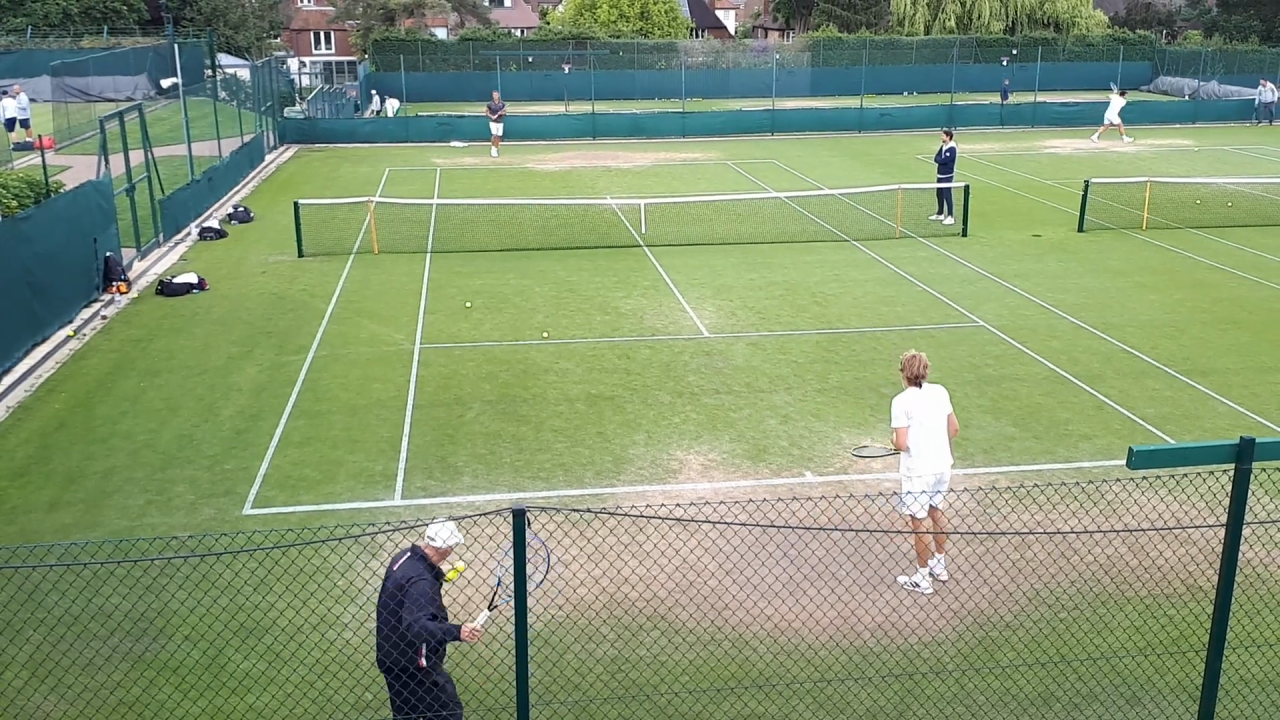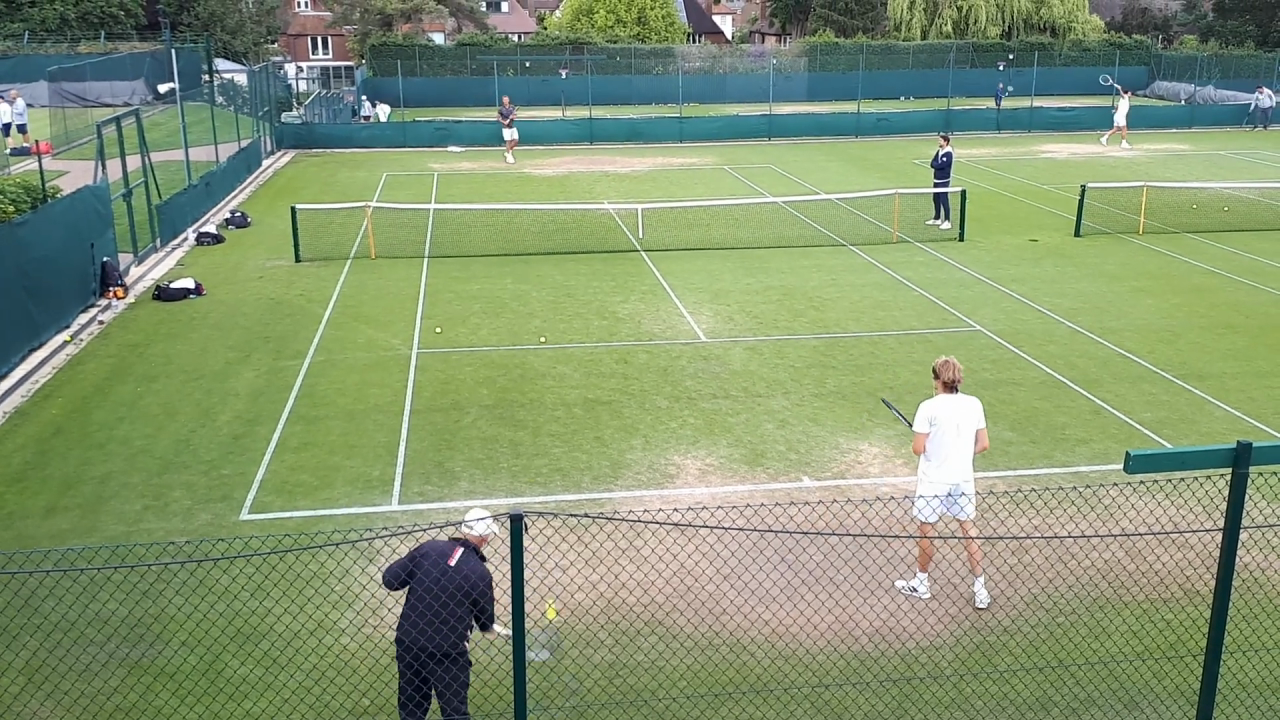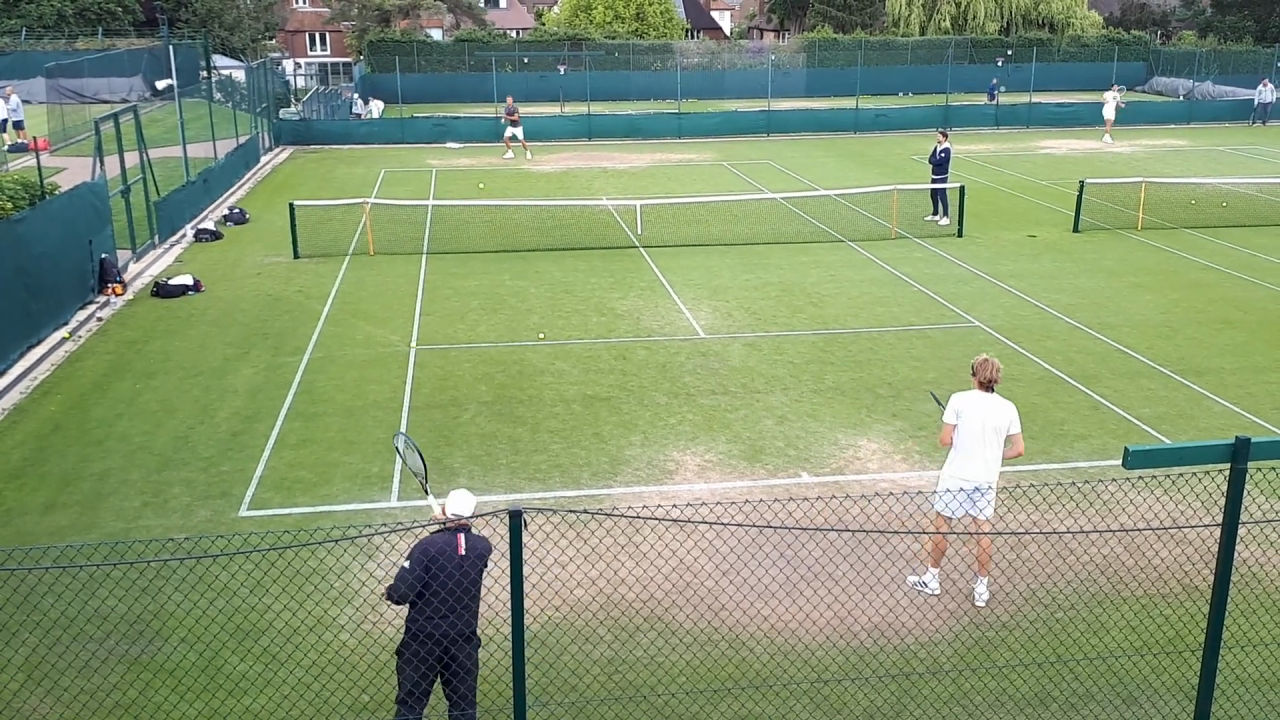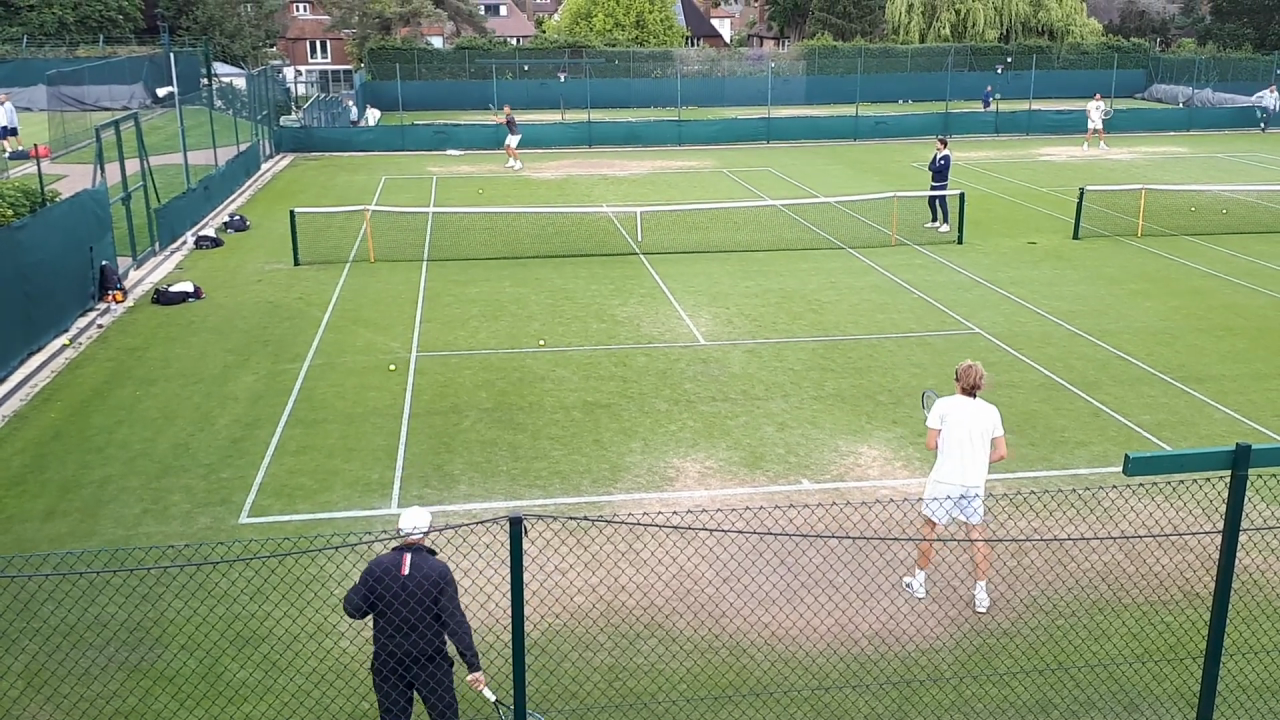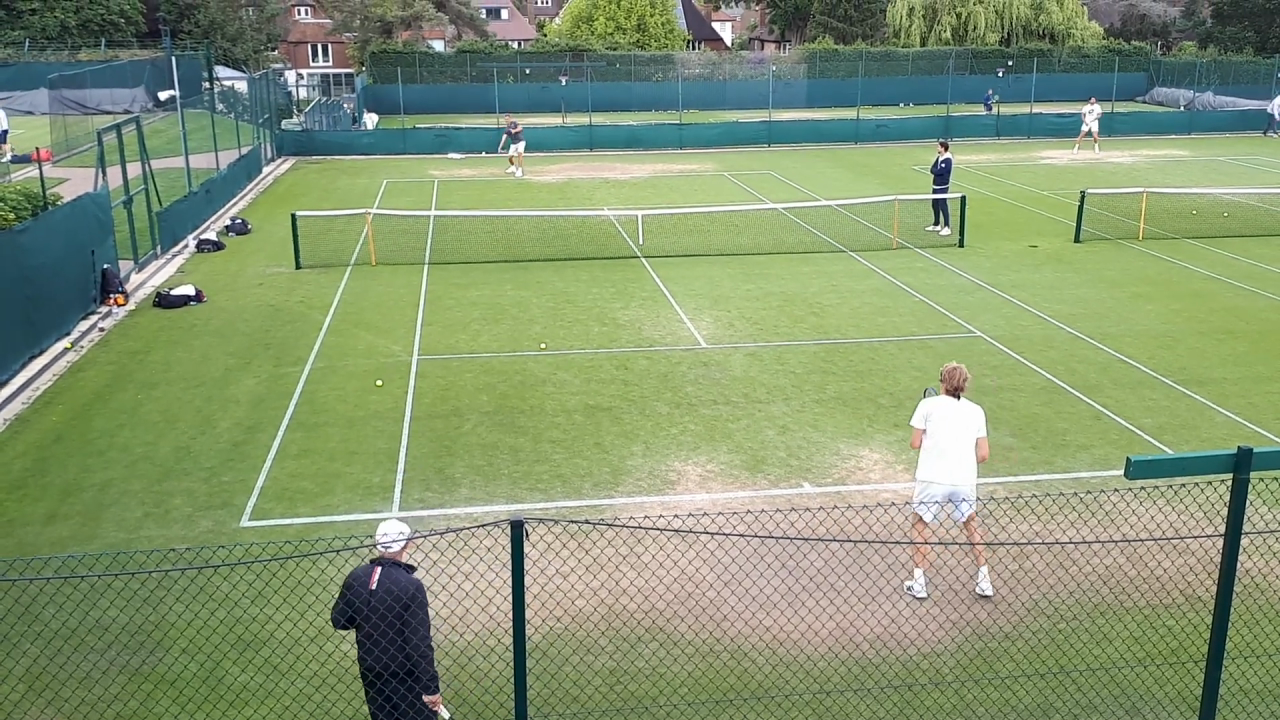
dt=0.5s
person 1, frame 1
left shoulder: (902, 401)
right shoulder: (940, 392)
left elbow: (902, 444)
right elbow: (954, 429)
left wrist: (895, 439)
left hip: (918, 472)
right hip: (942, 467)
left knee: (919, 524)
right knee: (936, 513)
left ankle: (923, 578)
right ankle: (939, 563)
person 1, frame 2
left shoulder: (929, 407)
right shoulder: (974, 404)
left elbow: (918, 449)
right elbow: (984, 444)
left wrist: (924, 443)
left hip: (934, 480)
right hip: (963, 479)
left knee: (927, 530)
right knee: (969, 530)
left ankle: (921, 584)
right ankle: (980, 589)
person 1, frame 3
left shoulder: (959, 400)
right shoulder: (1008, 408)
left elbow: (945, 440)
right elbow: (1018, 449)
left hip: (956, 476)
right hip: (986, 480)
left knee: (941, 525)
right knee: (983, 531)
left ankle: (932, 579)
right ankle: (981, 589)
person 1, frame 4
left shoulder: (943, 405)
right shoulder: (991, 411)
left elbow: (931, 444)
right elbow: (1001, 453)
left hip: (944, 481)
right hip: (974, 484)
left knee: (929, 529)
right knee: (977, 535)
left ankle: (919, 582)
right ankle: (981, 594)
person 1, frame 5
left shoulder: (928, 405)
right shoulder: (976, 411)
left elbow: (915, 444)
right elbow: (983, 454)
left hip: (933, 480)
right hip: (964, 481)
left knee: (920, 524)
right knee: (970, 525)
left ankle: (919, 582)
right ankle: (983, 579)
person 2, frame 1
left shoulder: (405, 557)
right shoulder: (422, 581)
right elbow: (417, 627)
right wrist: (457, 632)
left hip: (391, 658)
right hip: (416, 666)
person 2, frame 2
left shoulder: (428, 549)
right shoulder: (478, 574)
left elbow: (390, 579)
right elbow: (485, 617)
right wrist: (490, 628)
left hip: (407, 644)
right hip: (447, 653)
person 2, frame 3
left shoulder: (427, 546)
right shoulder: (482, 546)
left elbow: (401, 595)
left wrist: (389, 593)
left hip: (421, 640)
right hip: (462, 640)
person 2, frame 4
left shoulder: (378, 566)
right shoulder: (438, 569)
left elbow: (352, 608)
right elbow: (454, 621)
right wrist: (473, 664)
left hip: (388, 662)
right hip: (431, 661)
person 2, frame 5
left shoulder: (355, 578)
right shoulder: (410, 586)
left elbow: (339, 621)
right elbow: (419, 644)
right wrist: (431, 688)
left hip: (372, 674)
right hip: (407, 679)
